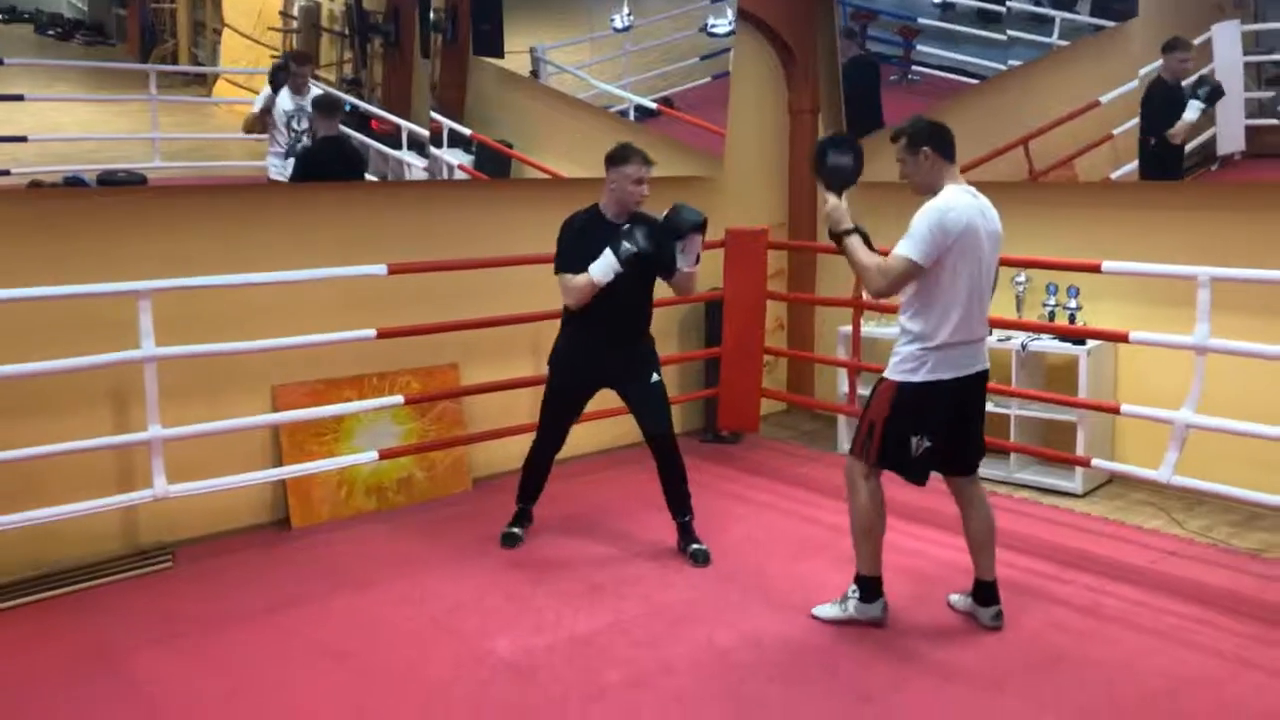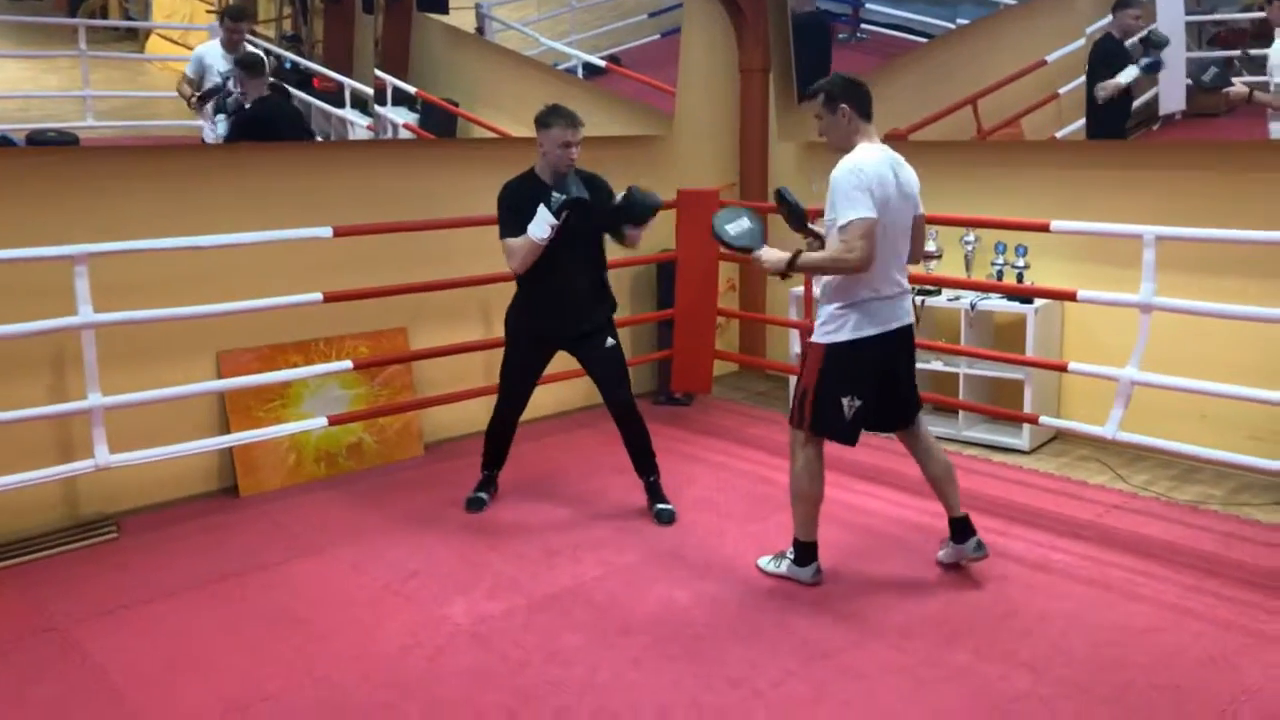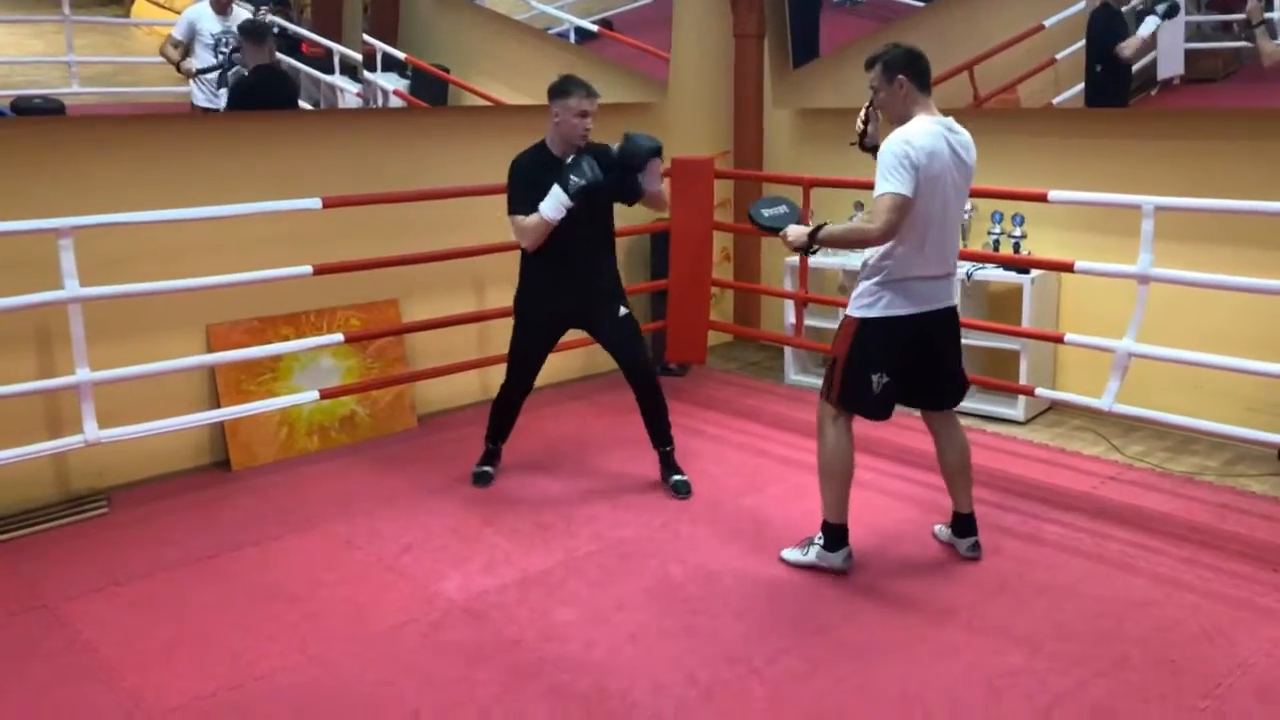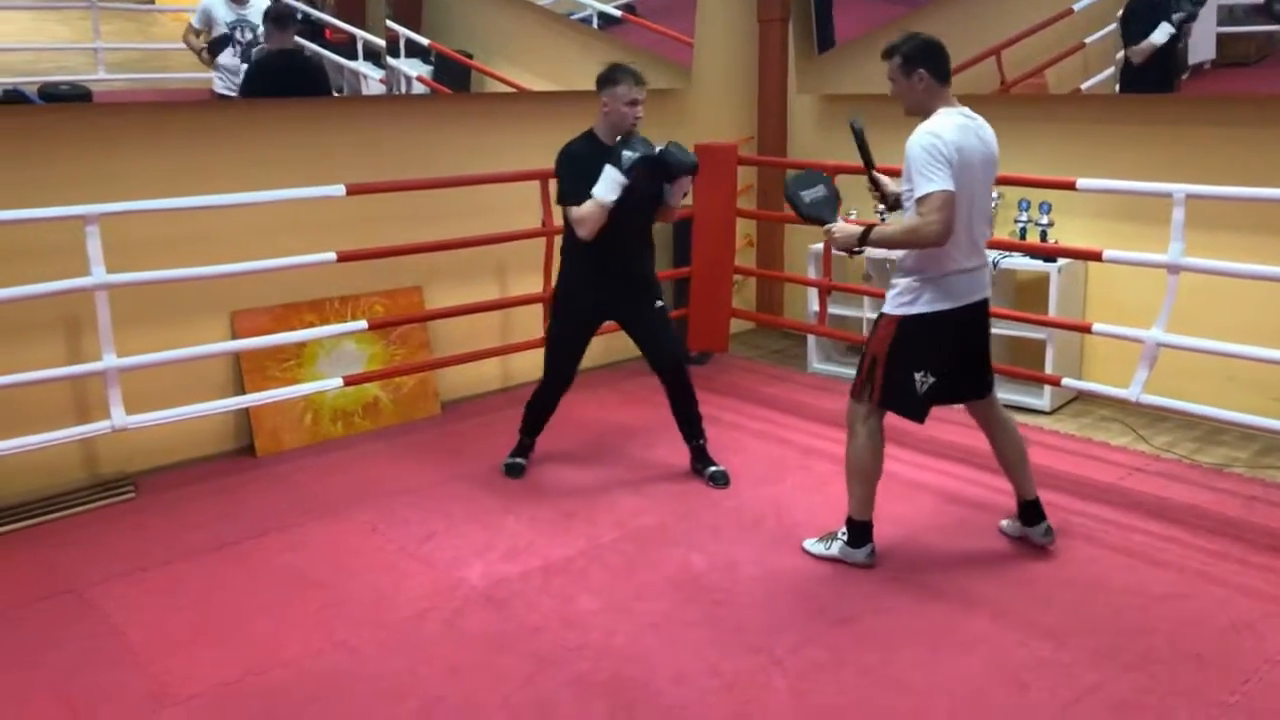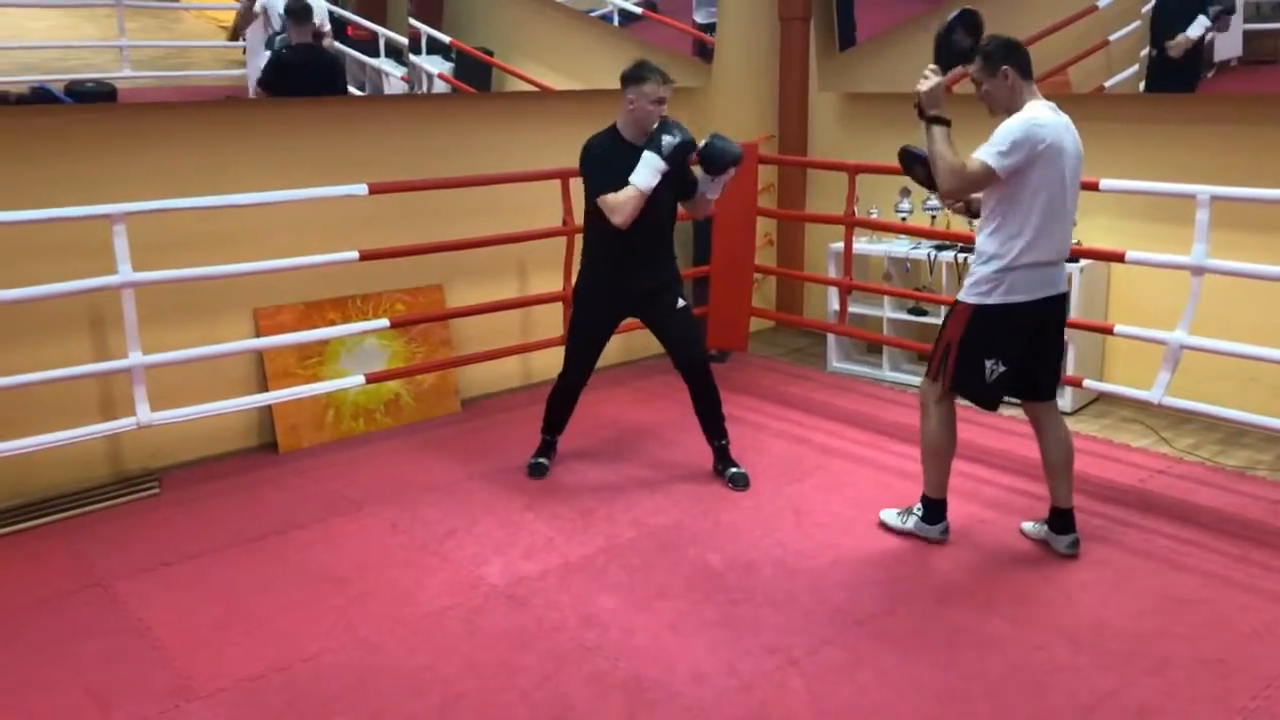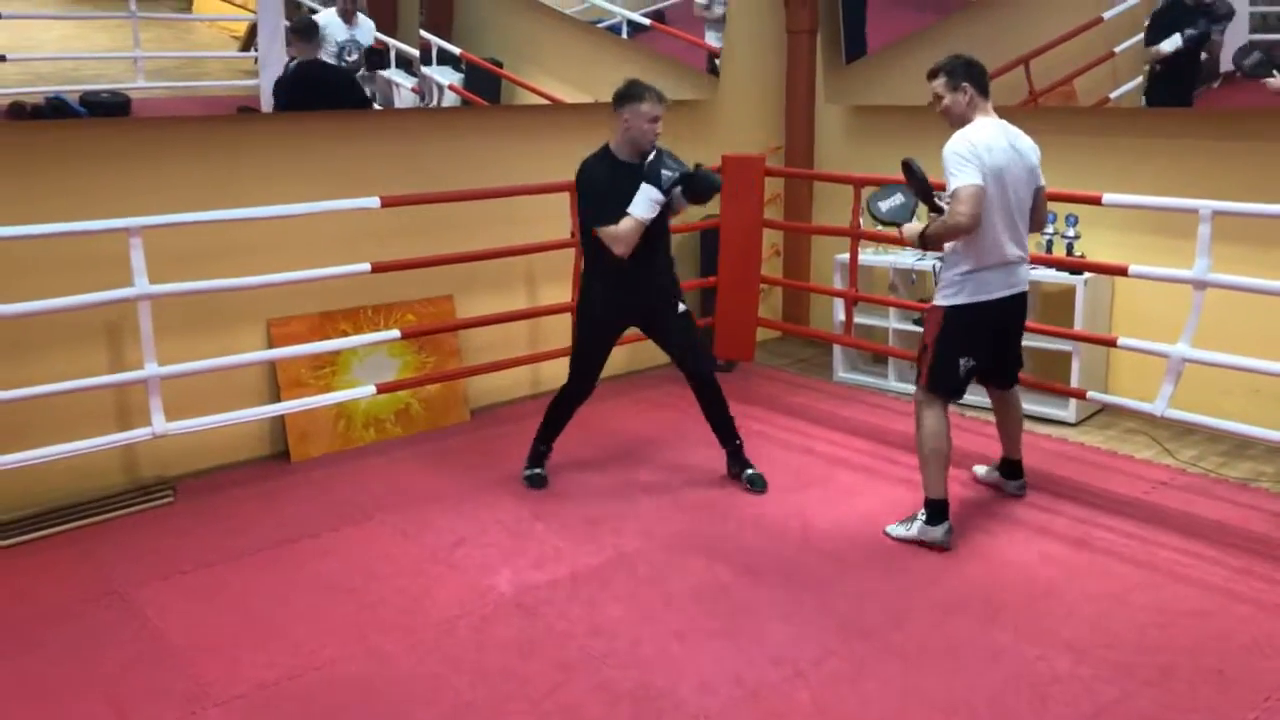
dt=0.7s
person 1, frame 1
left shoulder: (939, 212)
right shoulder: (985, 211)
left elbow: (881, 284)
left wrist: (845, 228)
right wrist: (897, 264)
left hip: (921, 372)
right hip: (969, 368)
left knee: (862, 469)
right knee: (965, 480)
left ankle: (867, 595)
right ankle: (986, 597)
person 1, frame 2
left shoulder: (851, 170)
right shoulder: (900, 167)
left elbow: (856, 258)
left wrist: (789, 259)
left hip: (847, 331)
right hip: (895, 324)
left knee: (806, 437)
right knee: (912, 428)
left ankle: (802, 557)
right ankle: (963, 534)
person 1, frame 3
left shoulder: (904, 143)
right shoulder: (961, 140)
left elbow: (880, 227)
left wrist: (812, 235)
right wrist: (875, 149)
left hip: (885, 308)
right hip: (939, 304)
left knee: (833, 413)
right knee: (941, 414)
left ankle: (833, 542)
right ankle: (964, 529)
person 1, frame 4
left shoulder: (929, 138)
right shoulder: (980, 130)
left elbow: (934, 230)
left wrist: (861, 234)
right wrist: (900, 195)
left hip: (921, 304)
right hip: (971, 296)
left knee: (865, 410)
right knee: (984, 406)
left ankle: (857, 536)
right ankle: (1033, 517)
person 1, frame 5
left shoulder: (1025, 128)
right shoulder: (1062, 127)
left elbow: (953, 184)
left wrist: (934, 115)
right wrist: (979, 201)
left hip: (999, 293)
right hip: (1048, 291)
left knee: (935, 392)
right knee: (1041, 404)
left ankle: (931, 513)
right ankle: (1062, 524)
person 1, frame 6
left shoulder: (964, 144)
right shoulder: (1024, 144)
left elbow: (964, 219)
right elbow: (1037, 217)
left wrist: (923, 233)
left hip: (967, 293)
right hip: (1012, 287)
left knee: (929, 398)
right knee: (1002, 384)
left ankle: (934, 515)
right ankle: (1011, 470)
person 2, frame 1
left shoulder: (653, 230)
right shoulder: (578, 228)
left elbow: (684, 291)
right elbow: (572, 296)
left wrist: (690, 248)
right wrist: (613, 258)
left hip: (635, 354)
right hip: (579, 356)
left knee: (663, 439)
right knee: (549, 438)
left ankle: (685, 528)
right ankle: (522, 512)
person 2, frame 2
left shoulder: (593, 186)
right shoulder: (516, 193)
left elbow: (630, 239)
right elbow: (517, 261)
right wrist: (550, 212)
left hip: (591, 317)
right hip: (533, 320)
left knee: (622, 403)
right knee: (508, 405)
left ankle: (653, 487)
right ankle: (488, 478)
person 2, frame 3
left shoulder: (604, 159)
right shoulder: (526, 166)
left elbow: (659, 205)
right elbow: (527, 238)
left wrist: (650, 174)
right wrist: (563, 193)
left hip: (600, 290)
right hip: (543, 296)
left knee: (642, 370)
right knee: (518, 382)
left ankle: (668, 461)
right ankle: (491, 452)
person 2, frame 4
left shoulder: (643, 150)
right shoulder: (575, 155)
left elbow: (663, 214)
right elbow: (583, 227)
left wrist: (677, 187)
right wrist: (615, 174)
left hip: (637, 283)
right hip: (583, 288)
left knee: (673, 364)
right knee: (558, 376)
left ankle: (699, 452)
right ankle: (524, 444)
person 2, frame 5
left shoulder: (669, 148)
right shoulder: (598, 150)
left elbow: (698, 210)
right elbow: (619, 215)
left wrist: (716, 177)
right wrist: (653, 161)
left hip: (660, 281)
right hip: (604, 284)
left knee: (696, 364)
right knee: (575, 371)
left ankle: (722, 453)
right ankle: (547, 443)
person 2, frame 6
left shoulder: (654, 160)
right shoulder: (595, 172)
right elbow: (620, 244)
left wrist: (689, 194)
right wrist: (651, 190)
left hip: (658, 289)
right hip: (605, 296)
left knee: (701, 370)
right knee: (580, 383)
left ankle: (737, 456)
right ankle: (538, 453)
